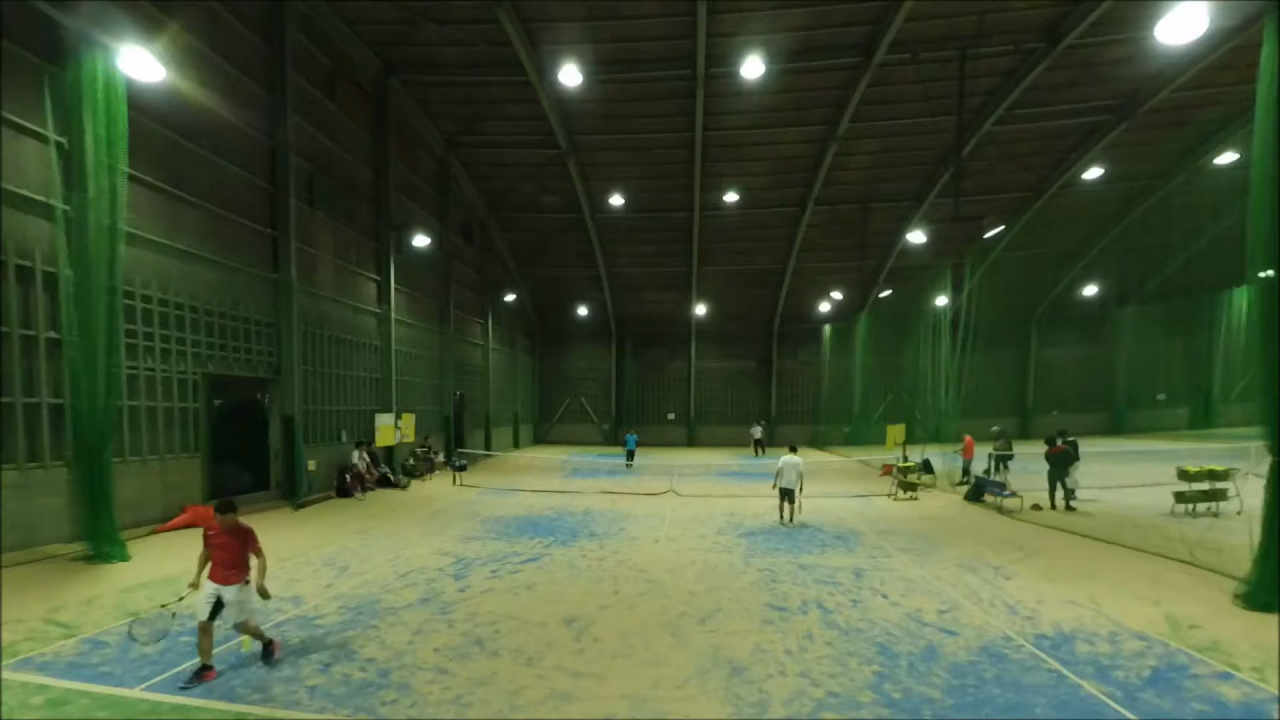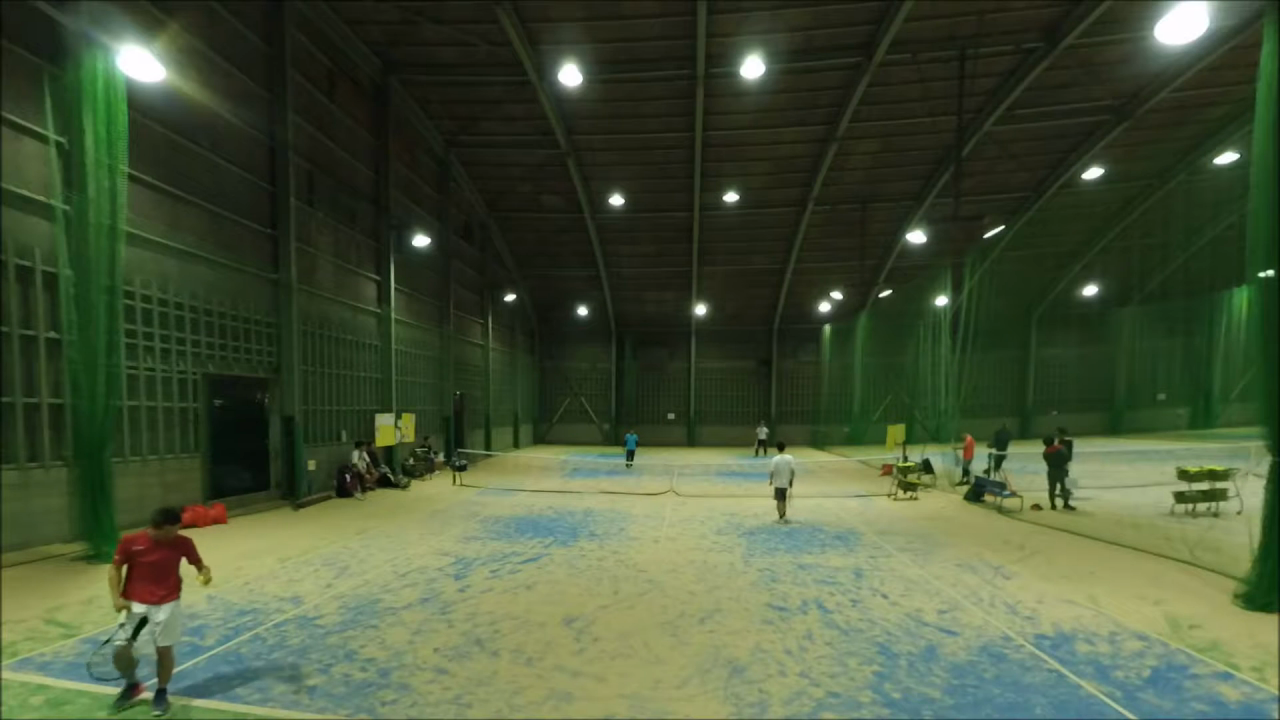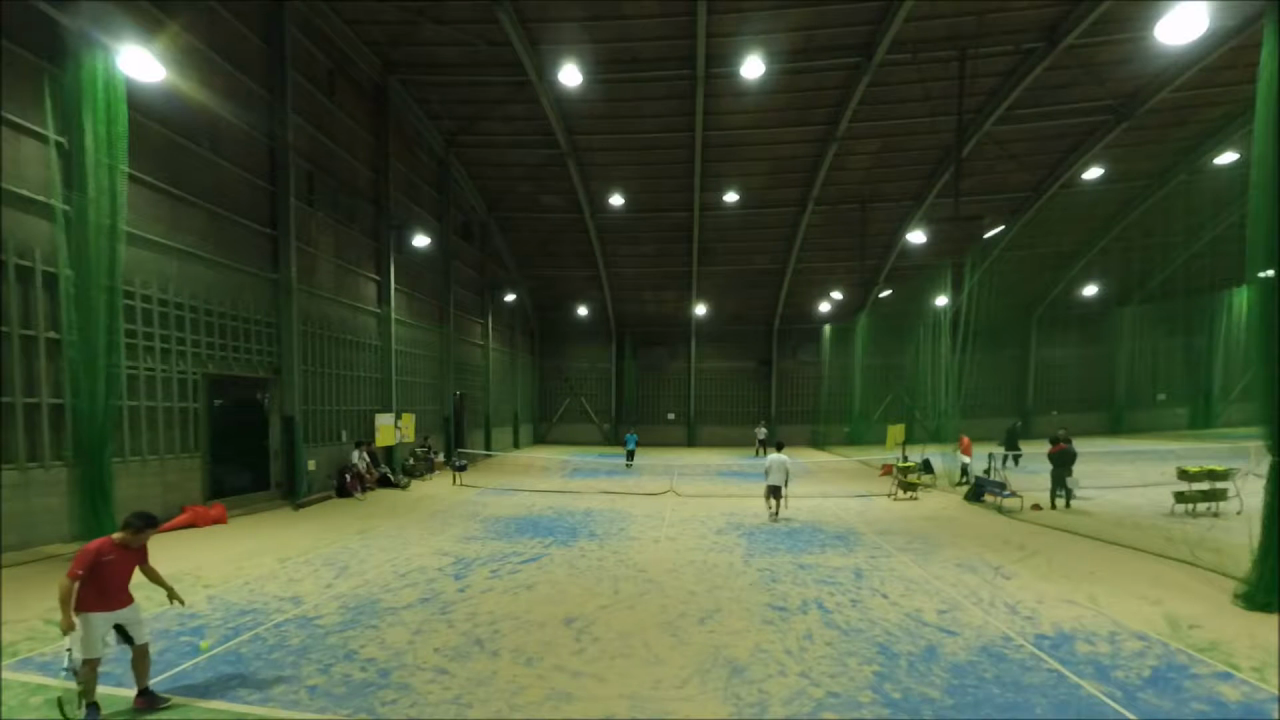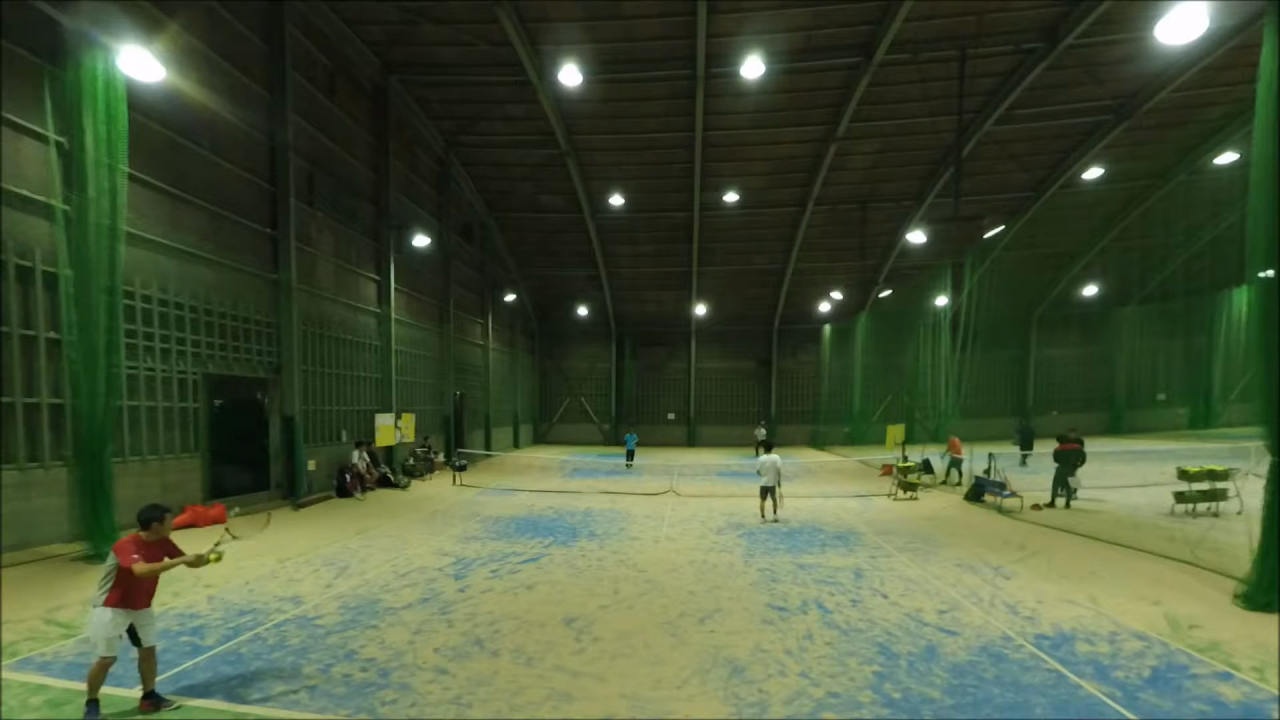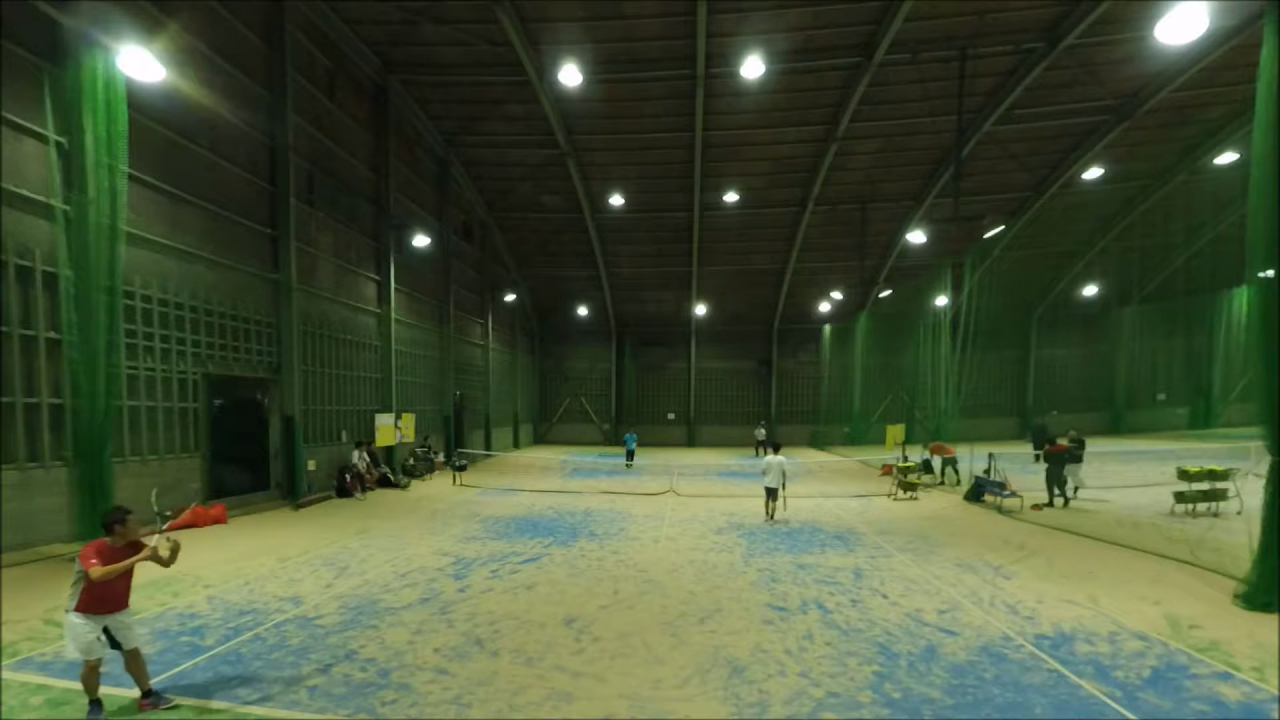
dt=0.7s
person 1, frame 1
left shoulder: (245, 532)
right shoulder: (209, 530)
left elbow: (260, 558)
left wrist: (259, 582)
right wrist: (197, 576)
left hip: (236, 585)
right hip: (212, 583)
left knee: (241, 626)
right knee: (203, 625)
left ankle: (268, 643)
right ankle: (205, 668)
person 1, frame 2
left shoulder: (183, 543)
right shoulder: (130, 542)
left elbow: (199, 564)
right elbow: (115, 568)
left wrist: (204, 573)
right wrist: (116, 597)
left hip: (166, 604)
right hip: (134, 603)
left knee: (164, 649)
right knee: (121, 650)
left ankle: (161, 693)
right ankle: (132, 685)
person 1, frame 3
left shoulder: (139, 547)
right shoulder: (95, 550)
left elbow: (146, 568)
right elbow: (68, 582)
left wrist: (169, 589)
right wrist: (66, 617)
left hip: (125, 606)
right hip: (93, 612)
left knee: (141, 648)
right knee: (91, 661)
left ankle: (144, 695)
person 1, frame 4
left shoulder: (164, 543)
right shoulder: (127, 545)
left elbow: (190, 561)
right elbow: (141, 570)
left wrist: (202, 559)
right wrist: (180, 560)
left hip: (141, 607)
right hip: (111, 608)
left knee: (148, 650)
right knee: (106, 659)
left ankle: (149, 697)
person 1, frame 5
left shoulder: (134, 546)
right shoulder: (91, 551)
left elbow: (166, 563)
right elbow: (98, 575)
left wrist: (173, 551)
right wrist: (138, 558)
left hip: (118, 611)
right hip: (85, 615)
left knee: (133, 652)
right knee: (93, 662)
left ankle: (148, 695)
